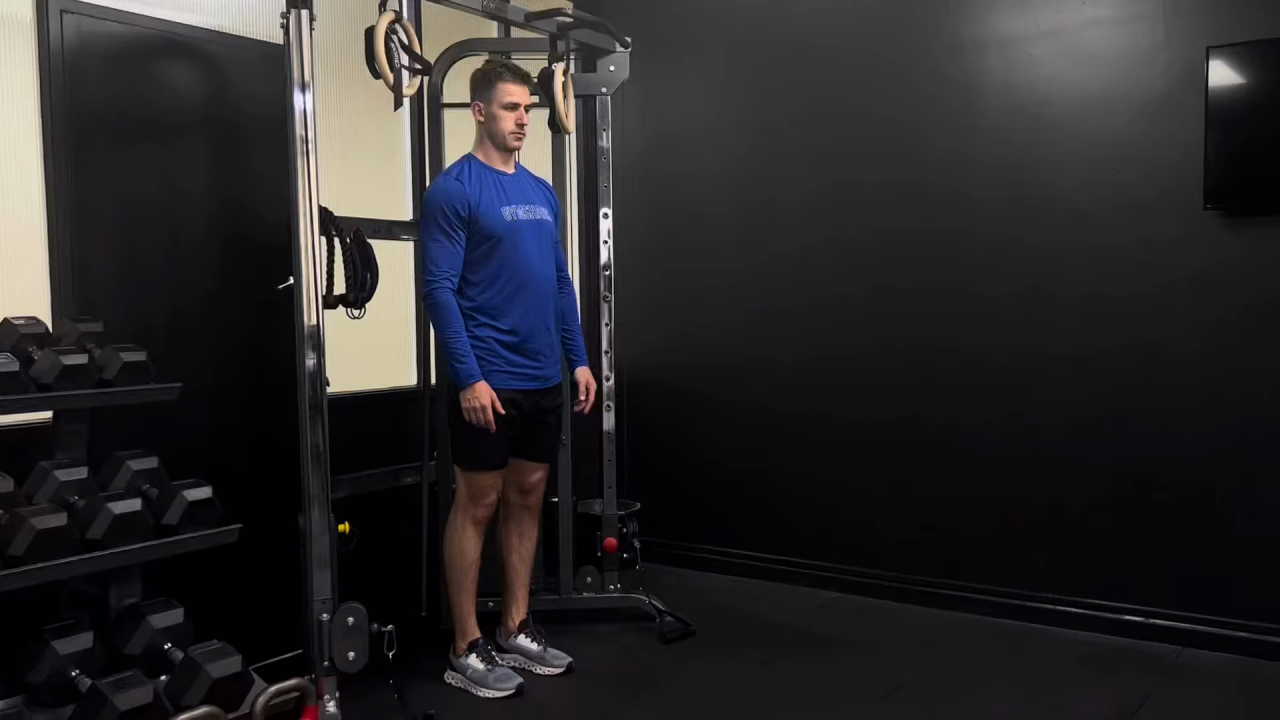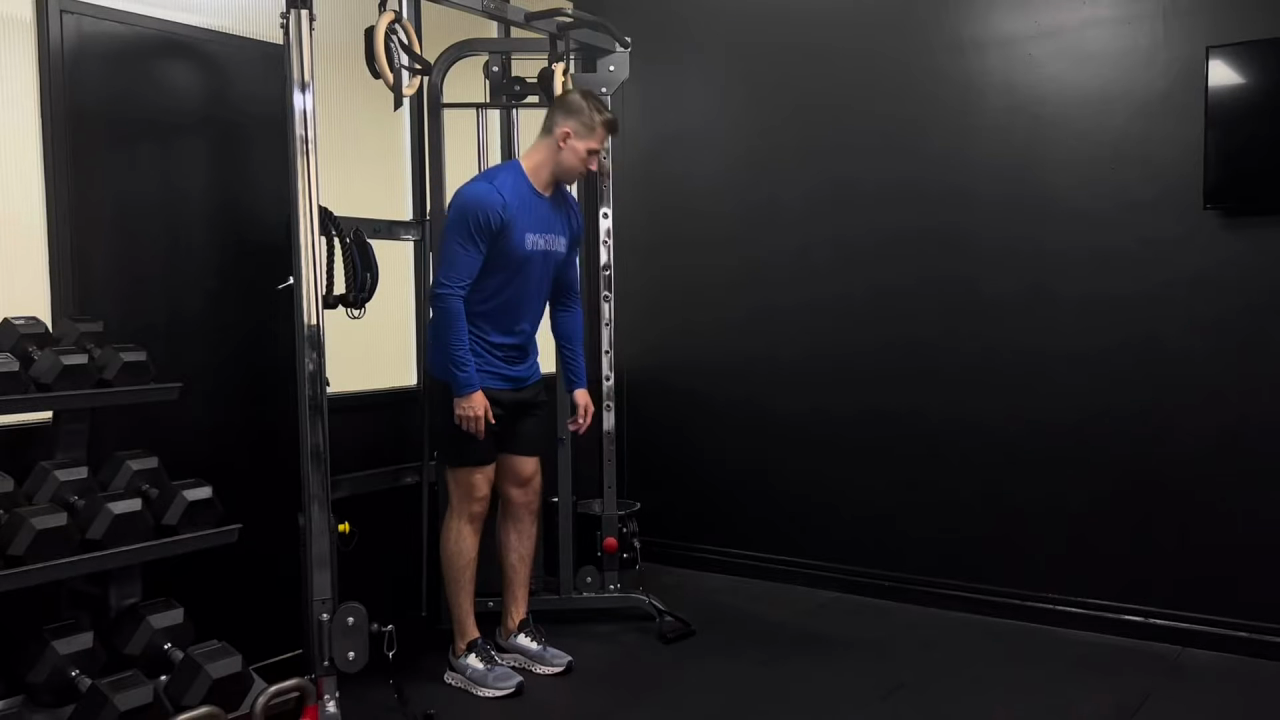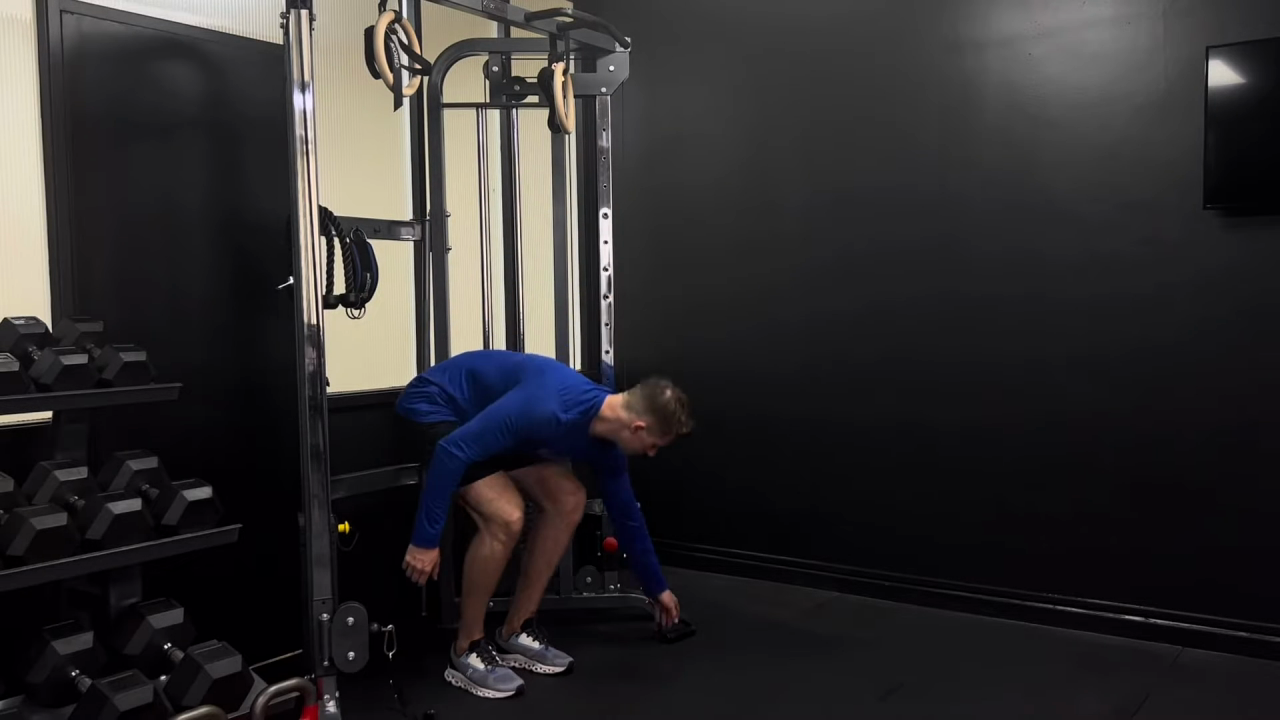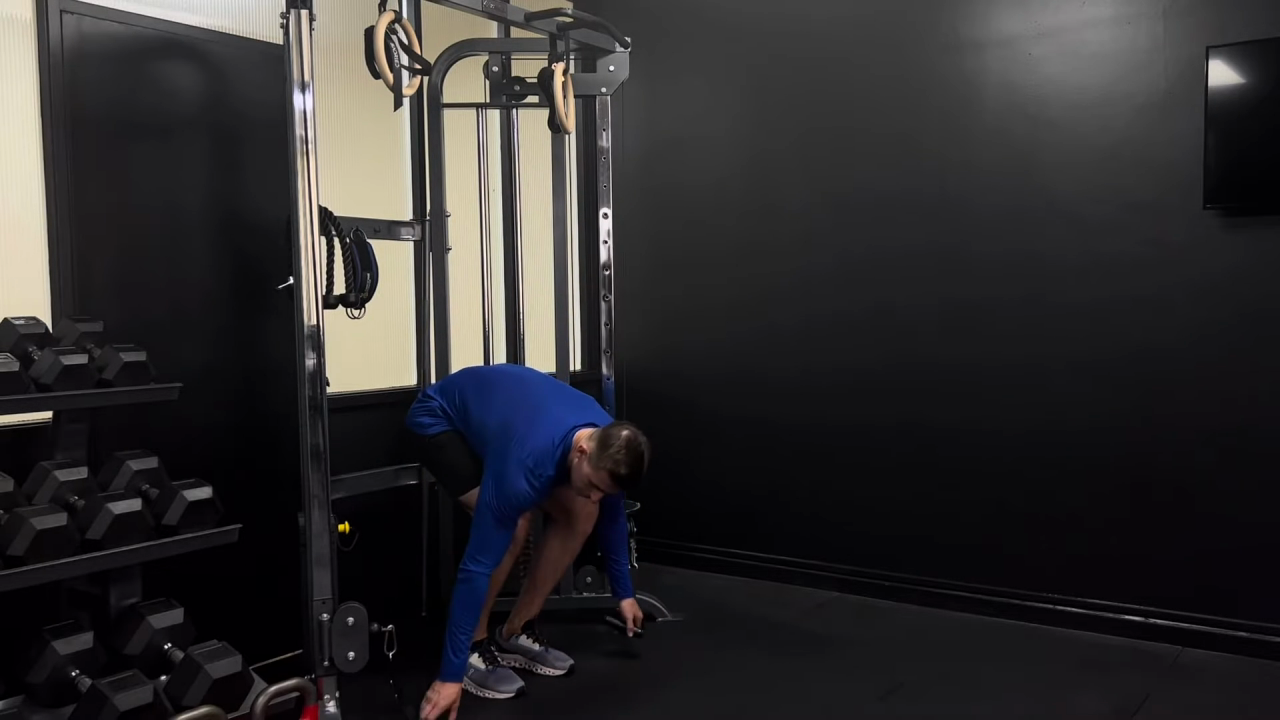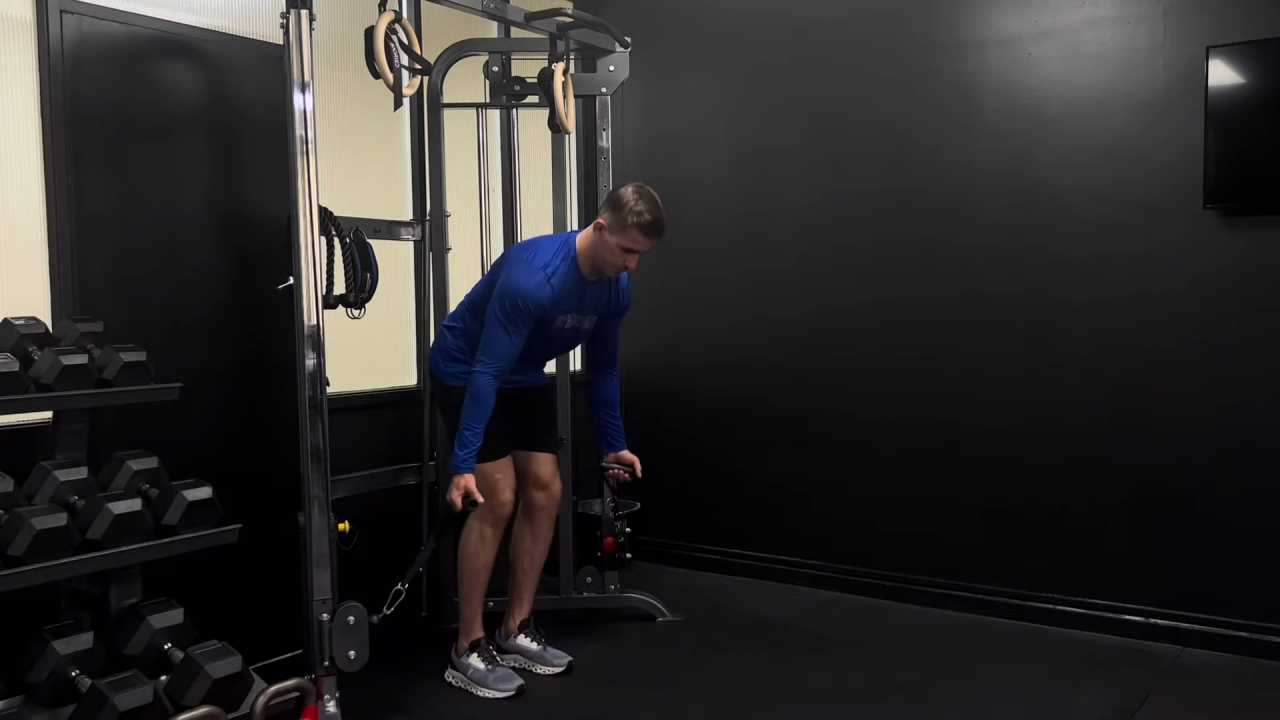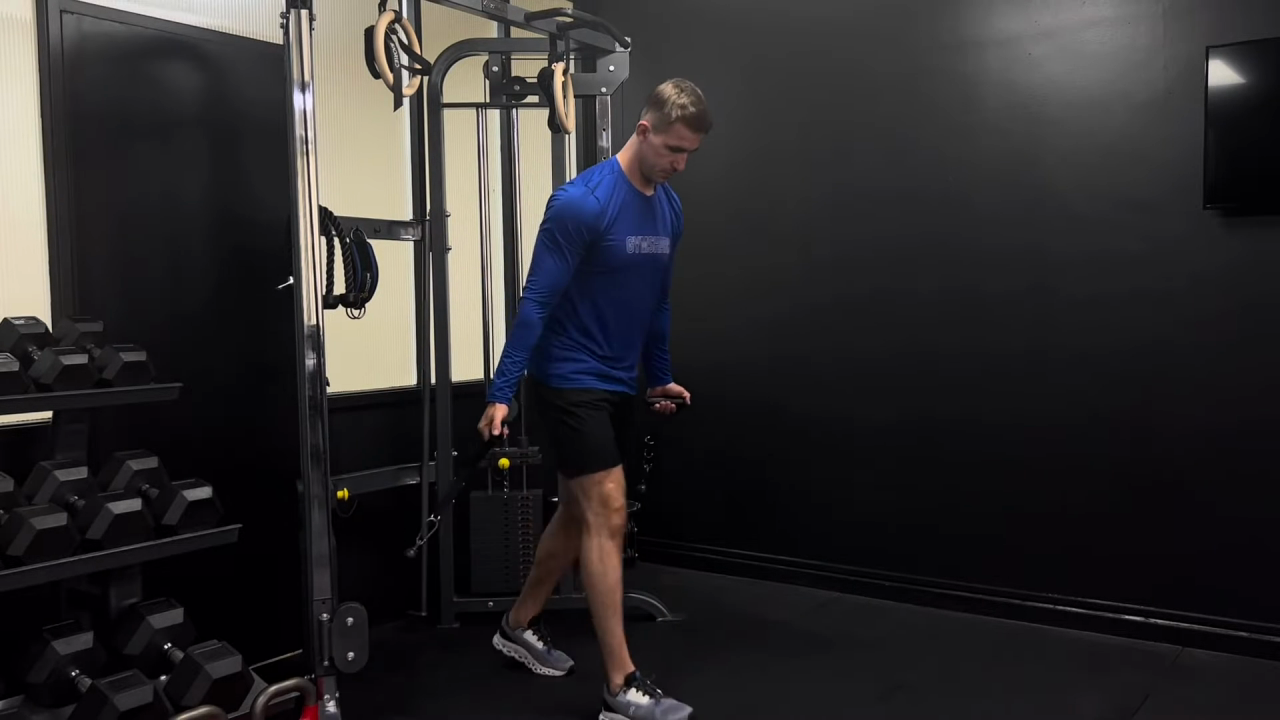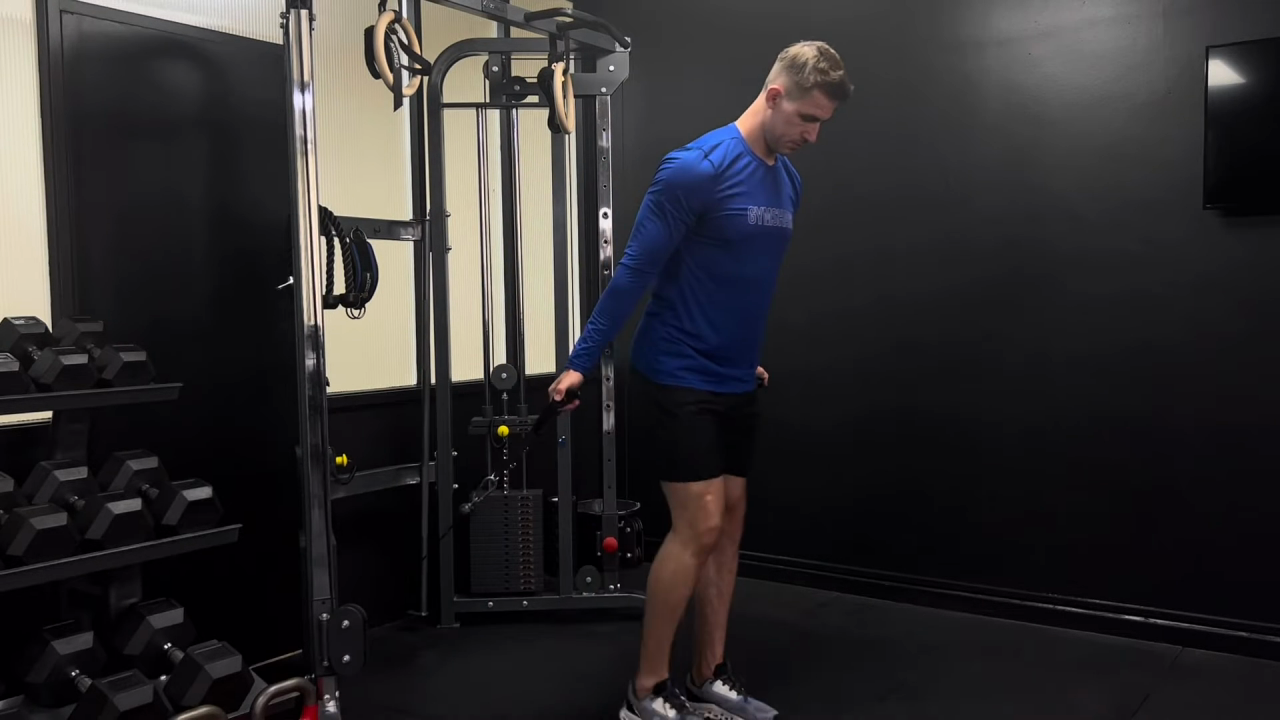
dt=0.7s
person 1, frame 1
left shoulder: (541, 193)
right shoulder: (453, 191)
right elbow: (439, 291)
left wrist: (578, 359)
right wrist: (468, 377)
left hip: (543, 380)
right hip: (488, 382)
left knee: (526, 500)
right knee: (477, 505)
left ankle: (515, 631)
right ankle: (466, 649)
person 1, frame 2
left shoulder: (569, 212)
right shoulder: (485, 199)
left elbow: (567, 302)
right elbow: (448, 296)
left wrist: (578, 381)
right wrist: (465, 385)
left hip: (522, 379)
right hip: (471, 382)
left knee: (524, 495)
right knee: (472, 502)
left ankle: (516, 631)
right ankle: (465, 649)
person 1, frame 3
left shoulder: (604, 435)
right shoulder: (548, 411)
left elbow: (626, 514)
right elbow: (452, 451)
left wrist: (657, 587)
right wrist: (425, 539)
left hip: (487, 412)
right hip: (434, 407)
left knee: (568, 501)
right knee: (506, 516)
left ankle: (515, 632)
right ankle: (467, 649)
person 1, frame 4
left shoulder: (609, 445)
right shoulder: (522, 470)
left elbow: (611, 516)
right elbow: (477, 566)
left wrist: (624, 593)
right wrist: (449, 675)
left hip: (497, 404)
right hip: (439, 420)
left knee: (581, 513)
right knee: (513, 525)
left ankle: (515, 633)
right ankle: (472, 648)
person 1, frame 5
left shoulder: (614, 288)
right shoulder: (532, 277)
left elbow: (603, 367)
right elbow: (486, 373)
left wrist: (614, 444)
right wrist: (465, 465)
left hip: (526, 379)
right hip: (464, 374)
left knee: (545, 492)
right knee: (497, 500)
left ankle: (515, 632)
right ankle: (467, 650)
person 1, frame 6
left shoulder: (669, 209)
right shoulder: (581, 203)
right elbow: (537, 302)
left wrist: (661, 376)
right wrist: (501, 393)
left hip: (618, 383)
right hip: (569, 382)
left knee: (580, 511)
right knee: (608, 517)
left ankle: (519, 624)
person 1, frame 7
left shoulder: (787, 181)
right shoulder: (696, 169)
right elbow: (636, 270)
right wrist: (581, 361)
left hip: (735, 383)
right hip: (675, 381)
left knee: (727, 525)
right knee: (697, 528)
